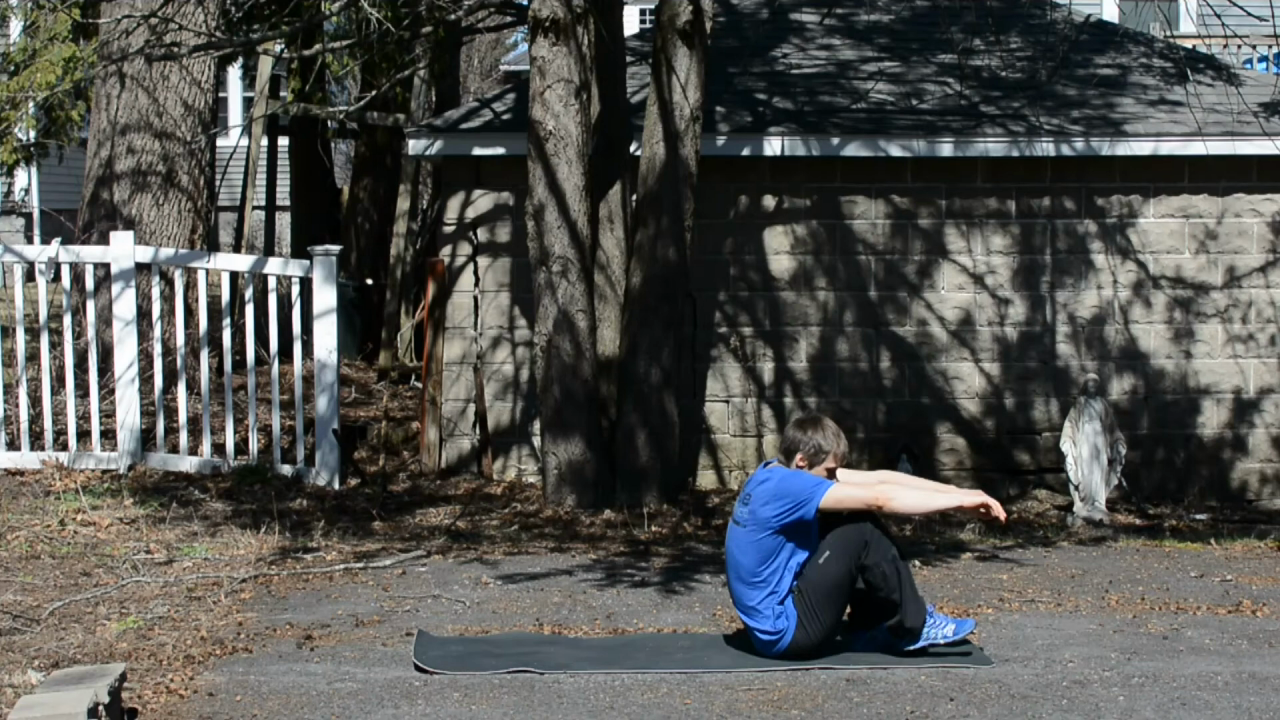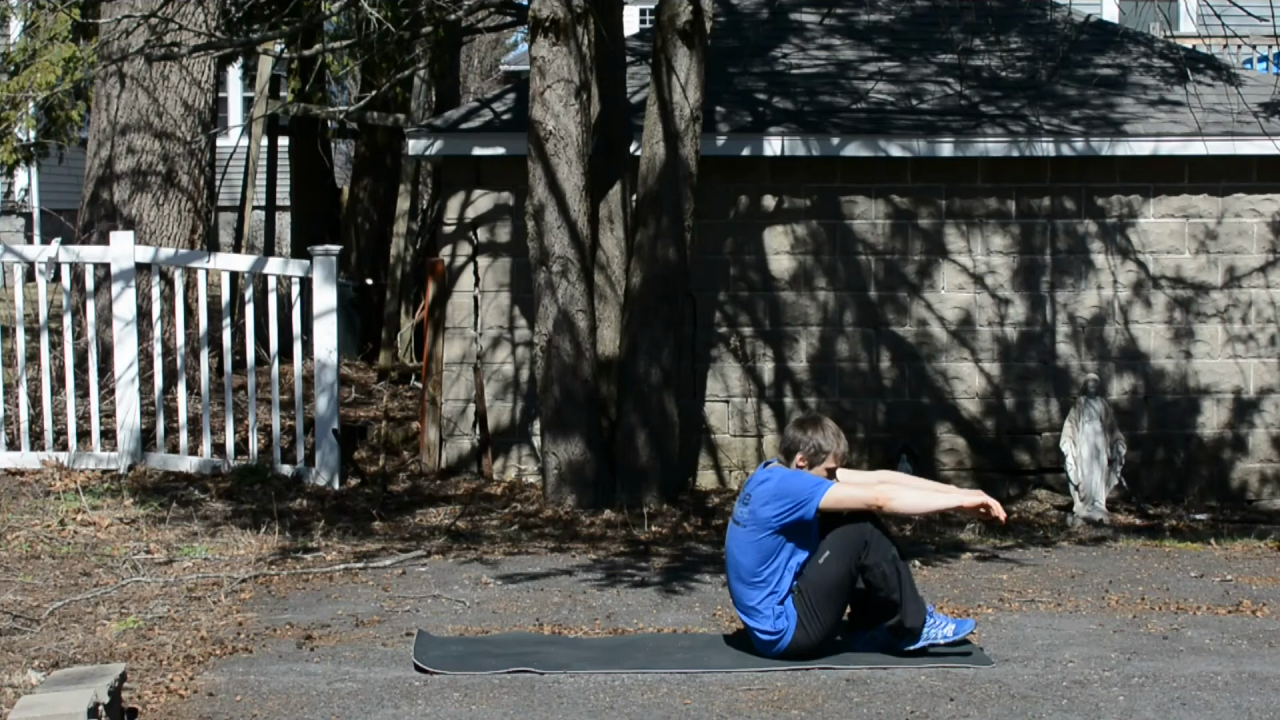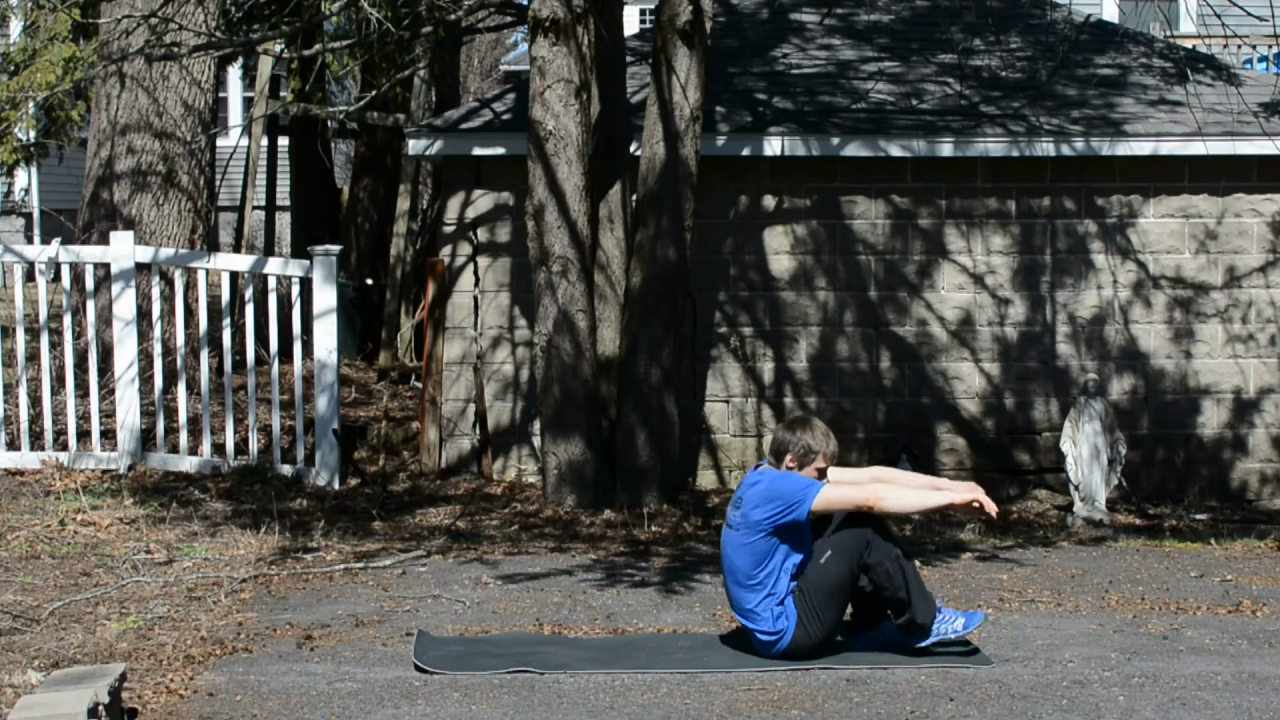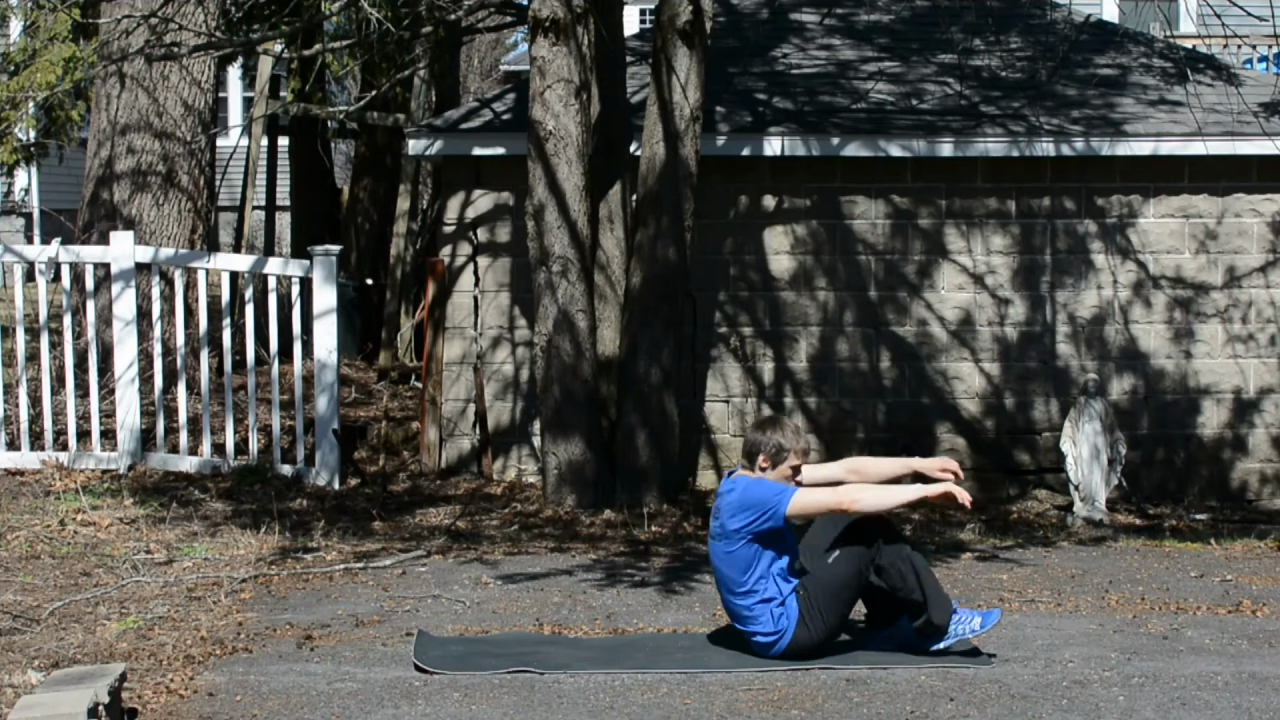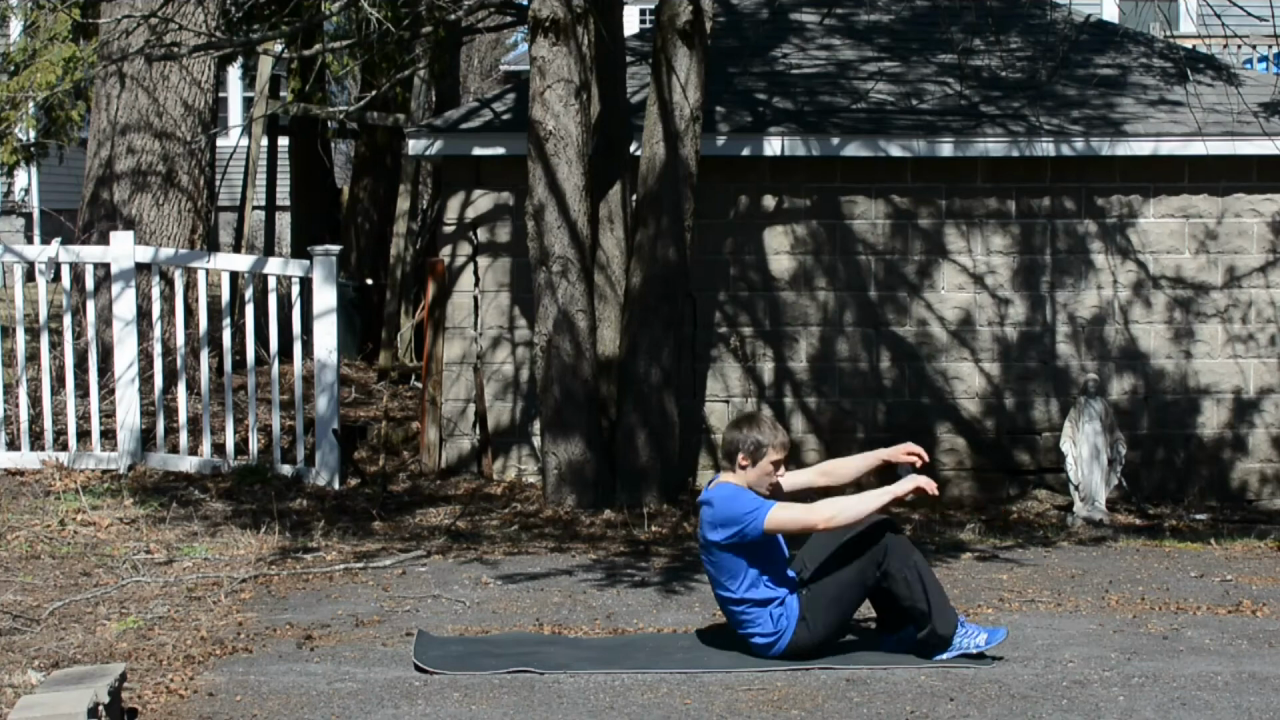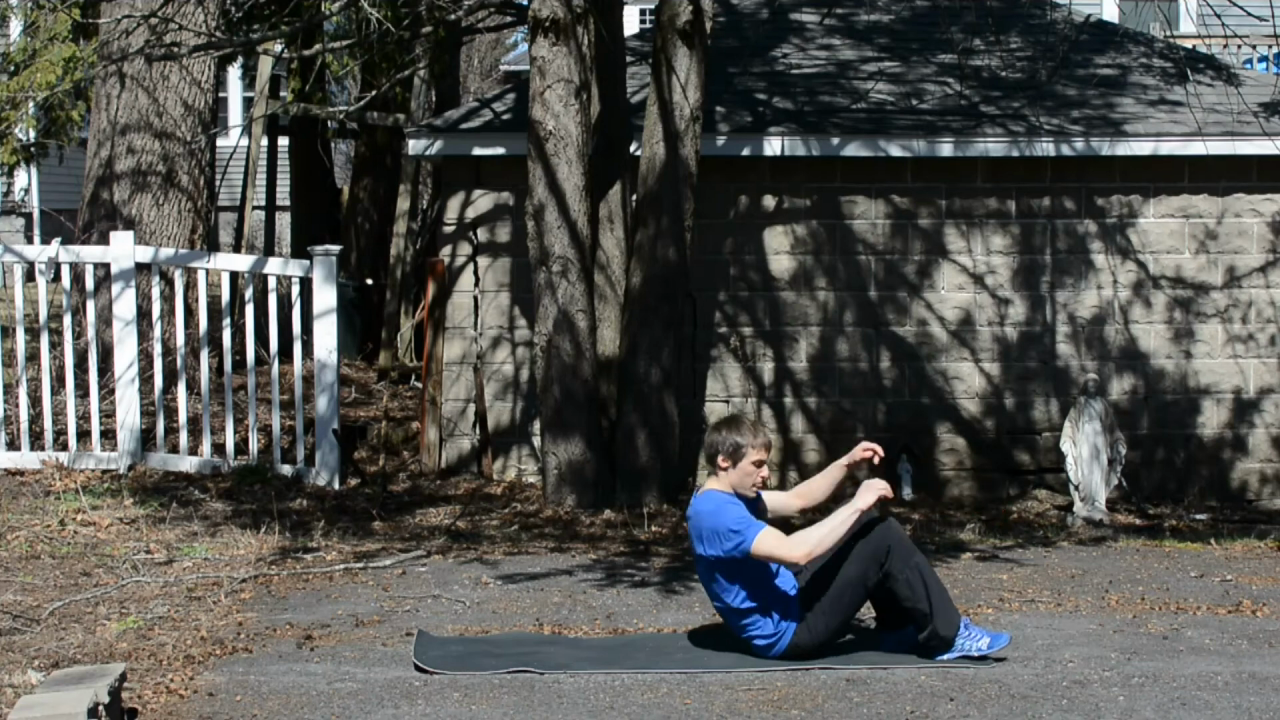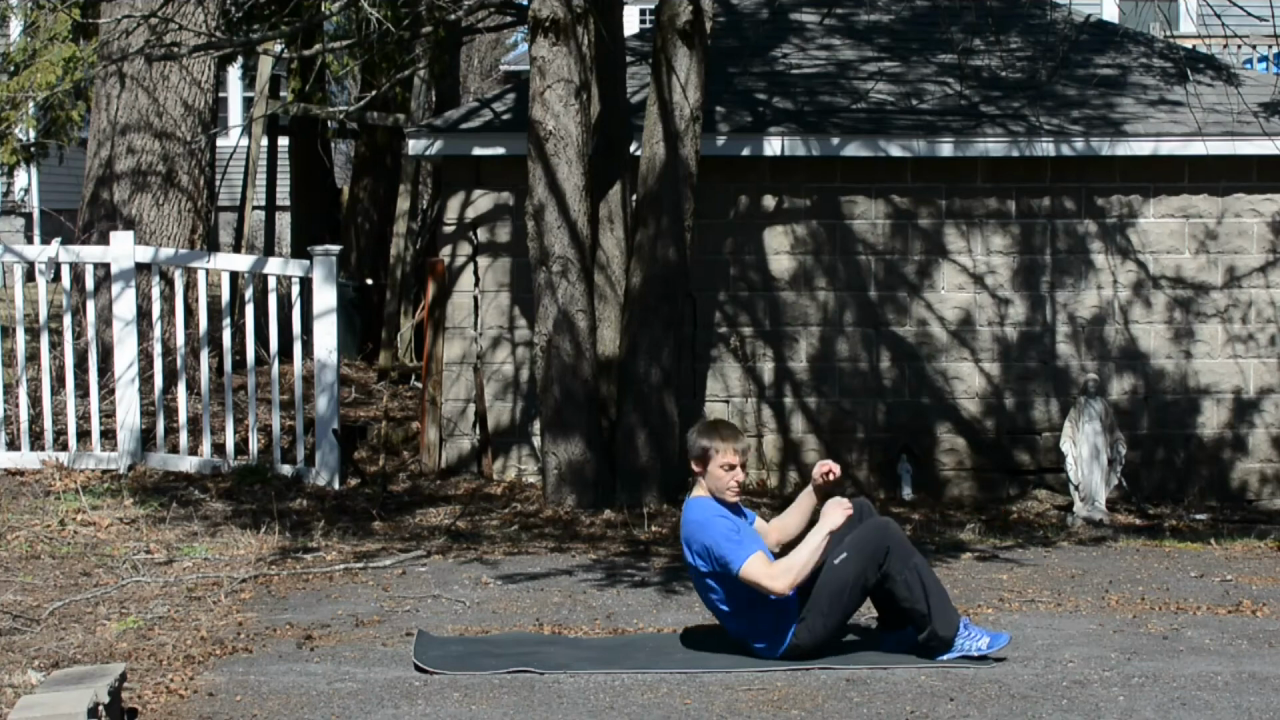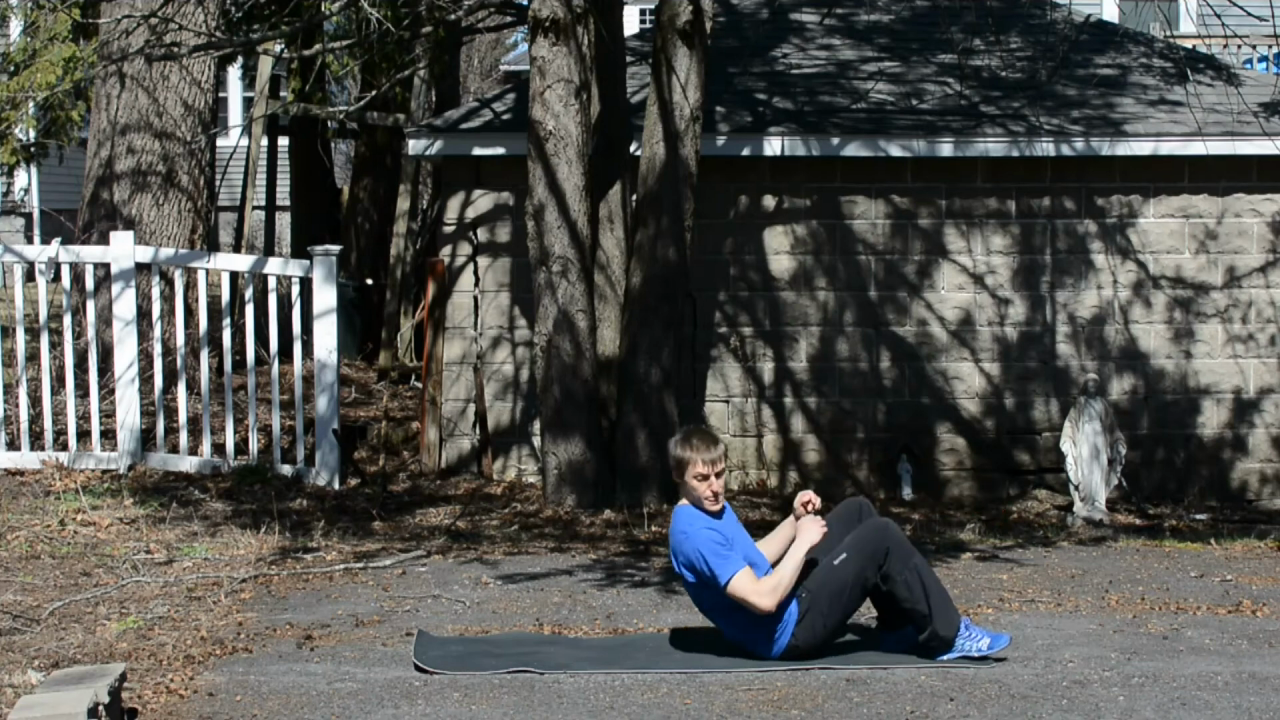
dt=0.1s
person 1, frame 1
left shoulder: (779, 472)
right shoulder: (785, 486)
left elbow: (878, 479)
right elbow: (879, 499)
right wrist: (960, 500)
left hip: (784, 613)
right hip: (787, 631)
left knee: (857, 516)
right knee: (862, 531)
left ankle: (873, 625)
right ankle: (910, 628)
person 1, frame 2
left shoulder: (779, 471)
right shoulder: (785, 486)
left elbow: (877, 479)
right elbow: (879, 500)
right wrist: (961, 500)
left hip: (783, 612)
right hip: (787, 630)
left knee: (856, 516)
right knee: (862, 530)
left ankle: (873, 625)
right ankle: (910, 628)
person 1, frame 3
left shoulder: (770, 474)
right shoulder: (773, 490)
left elbow: (872, 476)
right elbow: (871, 499)
left wrist: (946, 485)
right wrist: (953, 495)
left hip: (787, 605)
right hip: (786, 631)
left knee: (857, 523)
right knee: (864, 529)
left ankle: (875, 623)
right ankle: (922, 625)
person 1, frame 4
left shoulder: (749, 478)
right shoulder: (751, 495)
left elbow: (847, 470)
right elbow: (844, 502)
left wrist: (918, 465)
right wrist: (925, 490)
left hip: (784, 604)
right hip: (786, 631)
right knee: (870, 531)
left ankle: (893, 625)
right ankle: (939, 625)
person 1, frame 5
left shoulder: (733, 488)
right shoulder: (730, 504)
left elbow: (818, 477)
right elbow: (818, 518)
left wrist: (886, 455)
right wrist: (898, 489)
left hip: (787, 602)
right hip: (786, 630)
left knee: (867, 519)
right knee: (883, 535)
left ankle: (900, 629)
right ankle: (943, 636)
person 1, frame 6
left shoulder: (724, 494)
right shoulder: (717, 513)
left elbow: (795, 501)
right elbow: (798, 551)
left wrist: (845, 463)
right wrist: (857, 505)
left hip: (785, 602)
right hip: (787, 631)
left knee: (863, 521)
right knee: (884, 536)
left ankle: (901, 629)
right ankle: (944, 638)
person 1, frame 7
left shoulder: (720, 500)
right shoulder: (705, 522)
left elbow: (772, 537)
right elbow: (781, 579)
left wrist: (814, 489)
right wrist: (826, 524)
left hip: (787, 605)
right hip: (788, 632)
left knee: (858, 511)
right knee: (883, 535)
left ankle: (899, 629)
right ankle: (944, 637)
person 1, frame 8
left shoulder: (713, 507)
right shoulder: (693, 534)
right elbow: (764, 598)
left wrist: (794, 519)
right wrist: (803, 542)
left hip: (783, 607)
right hip: (786, 632)
left knee: (856, 510)
right knee: (882, 535)
left ankle: (900, 630)
right ankle: (944, 638)
